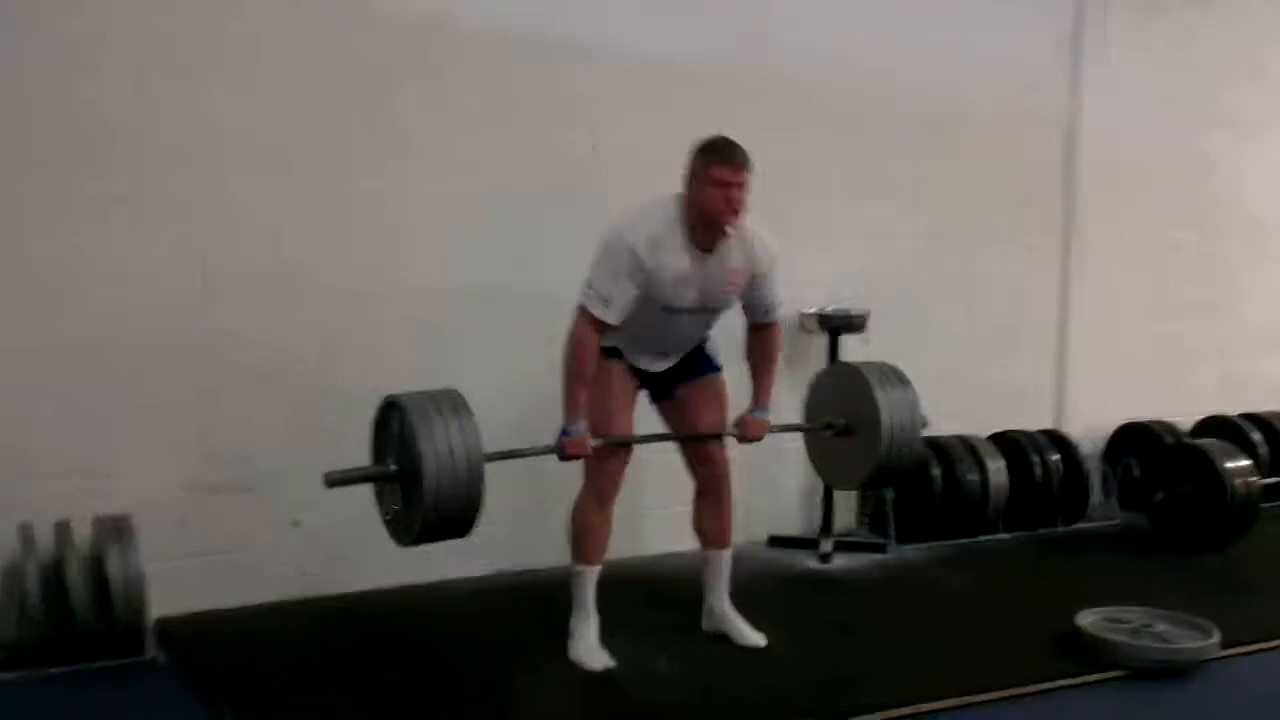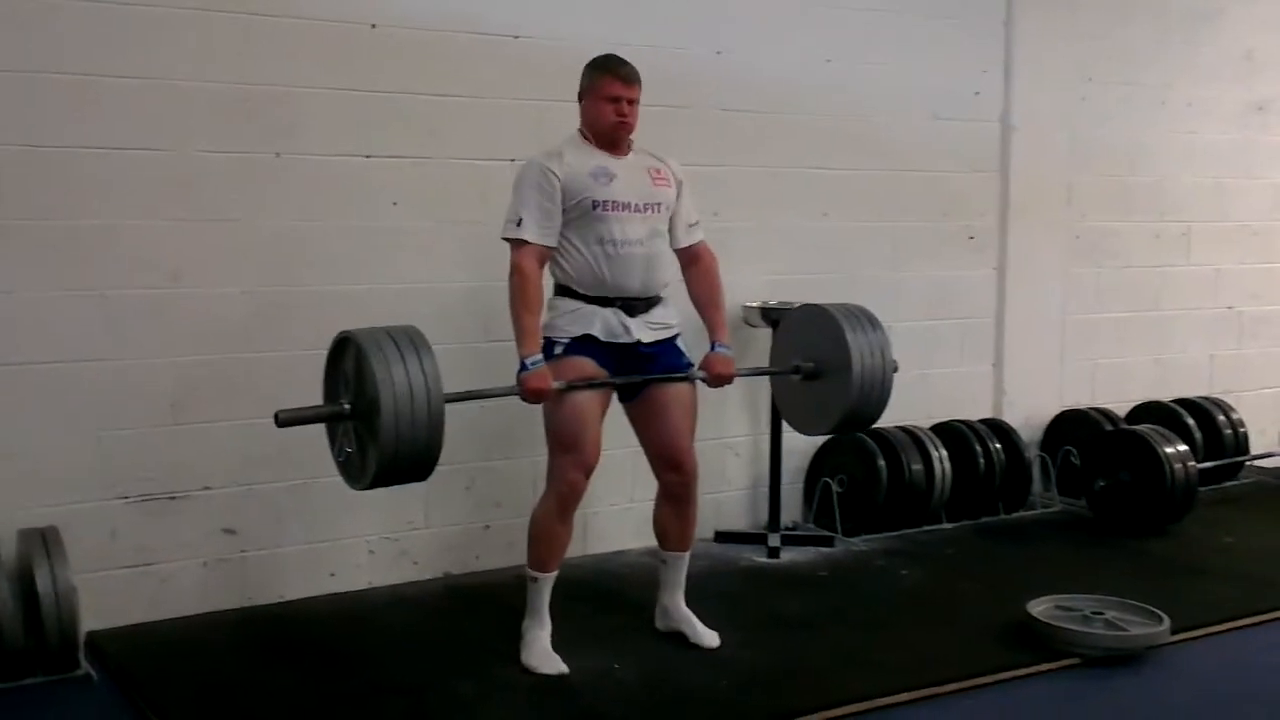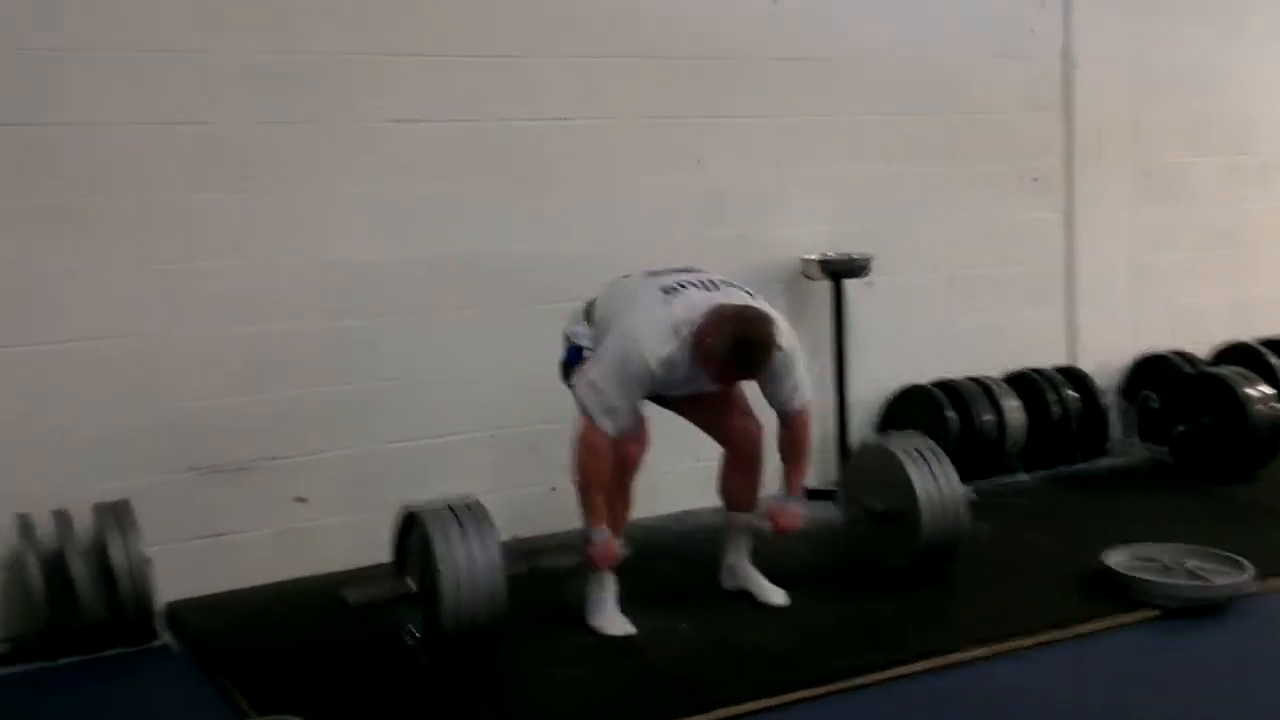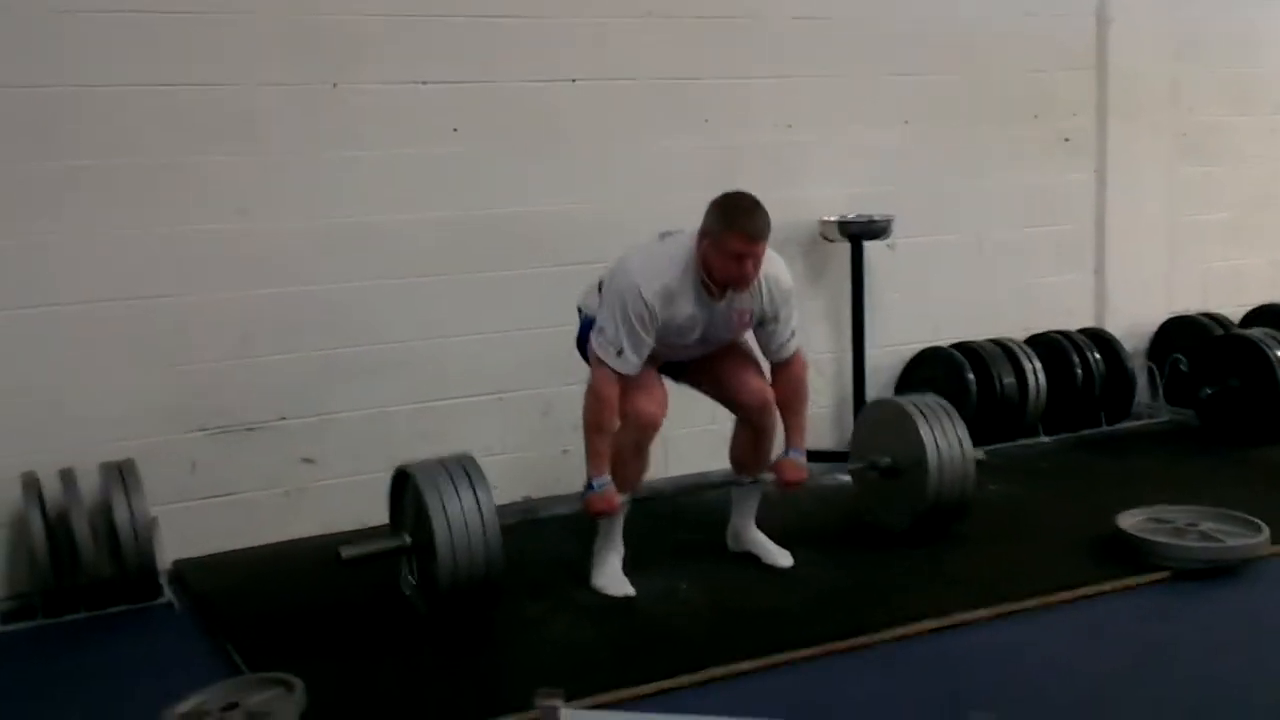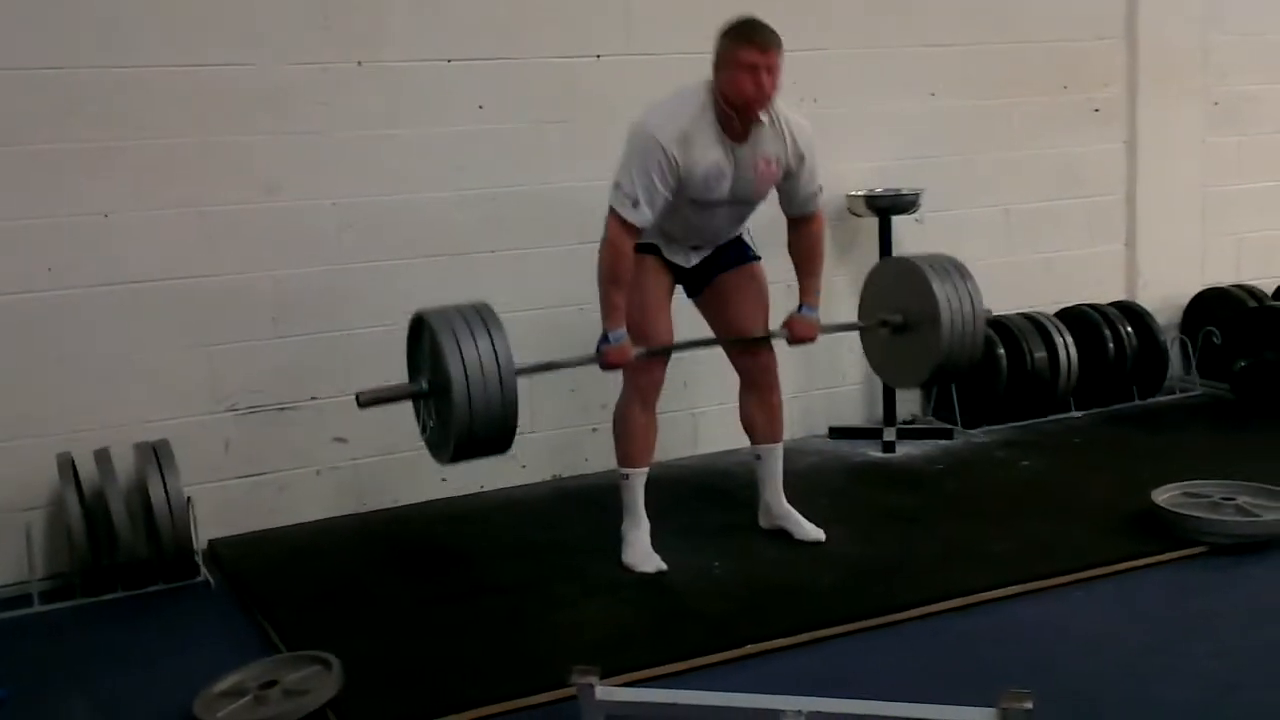
dt=0.7s
person 1, frame 1
left shoulder: (752, 248)
right shoulder: (640, 241)
left elbow: (764, 327)
right elbow: (588, 328)
left wrist: (760, 405)
right wrist: (575, 424)
left hip: (686, 351)
right hip: (618, 344)
left knee: (714, 470)
right knee: (607, 472)
left ankle: (718, 605)
right ankle: (584, 622)
person 1, frame 2
left shoulder: (663, 171)
right shoulder: (551, 167)
left elbow: (695, 256)
right elbow: (526, 263)
left wrist: (721, 343)
right wrist: (530, 358)
left hip: (657, 333)
right hip: (582, 330)
left knee: (681, 473)
right knee: (571, 479)
left ankle: (672, 604)
right ankle: (536, 625)
person 1, frame 3
left shoulder: (775, 341)
right shoulder: (645, 347)
left elbow: (796, 414)
right elbow: (595, 438)
left wrist: (792, 498)
right wrist: (599, 533)
left hip: (685, 346)
right hip: (598, 341)
left knee: (746, 436)
right knee: (627, 450)
left ankle: (738, 563)
right ankle: (602, 587)
person 1, frame 4
left shoulder: (773, 280)
right shoulder: (646, 281)
left elbow: (788, 363)
right elbow: (606, 381)
left wrist: (795, 451)
right wrist: (599, 480)
right hip: (611, 329)
left knee: (759, 402)
right knee: (644, 414)
left ankle: (743, 526)
right ankle: (609, 547)
person 1, frame 5
left shoulder: (788, 136)
right shoulder: (666, 133)
left elbow: (805, 219)
right elbow: (622, 230)
left wrist: (808, 305)
right wrist: (614, 333)
left hip: (721, 244)
right hip: (650, 241)
left knee: (760, 363)
right knee: (646, 374)
left ankle: (774, 502)
right ankle: (635, 524)
